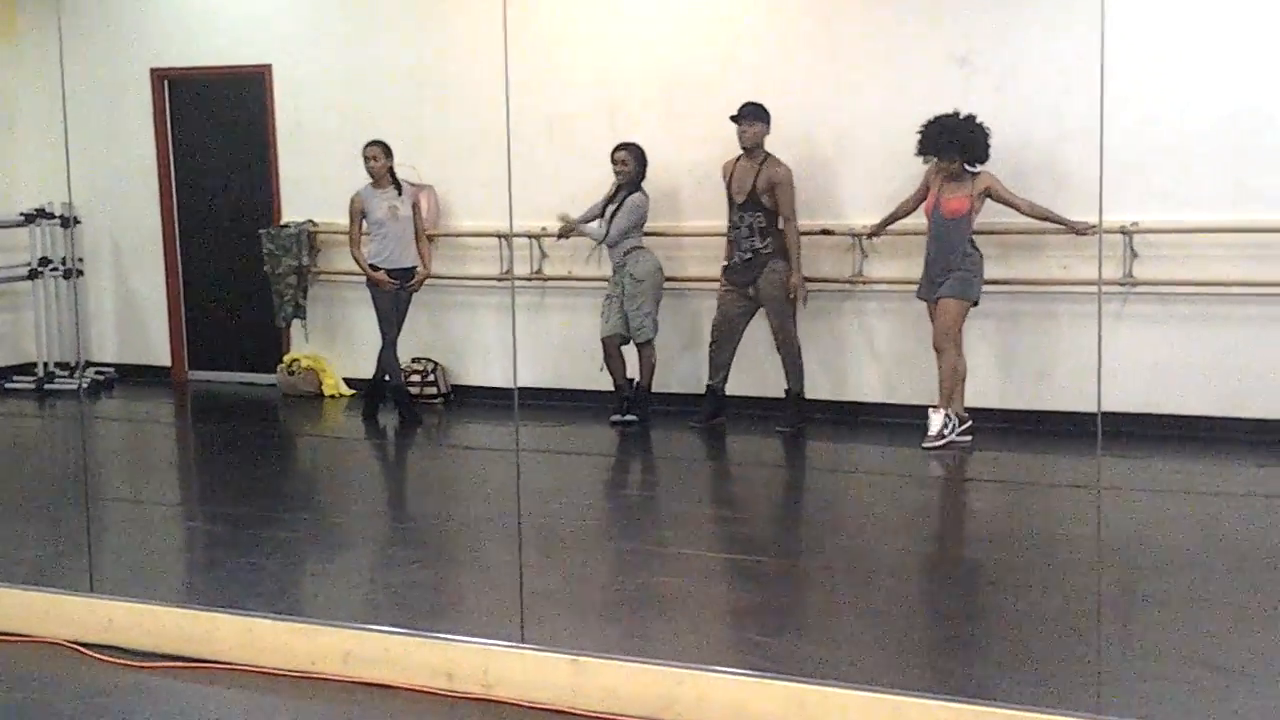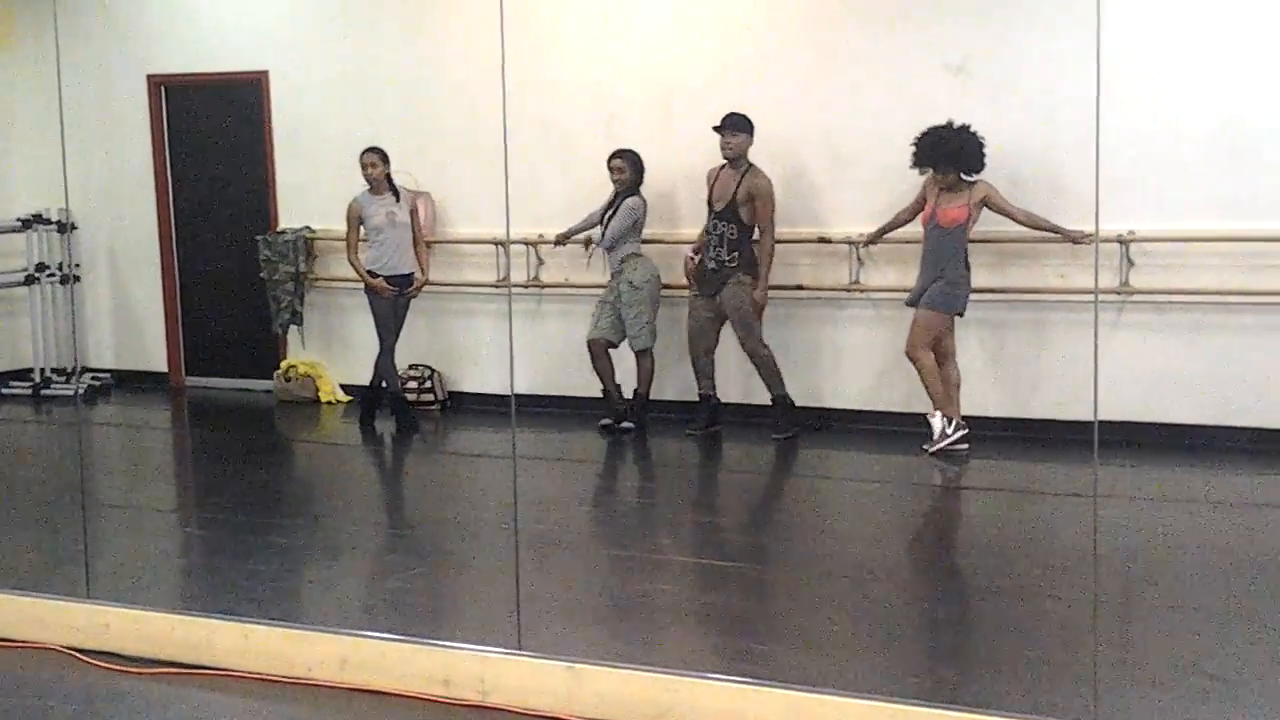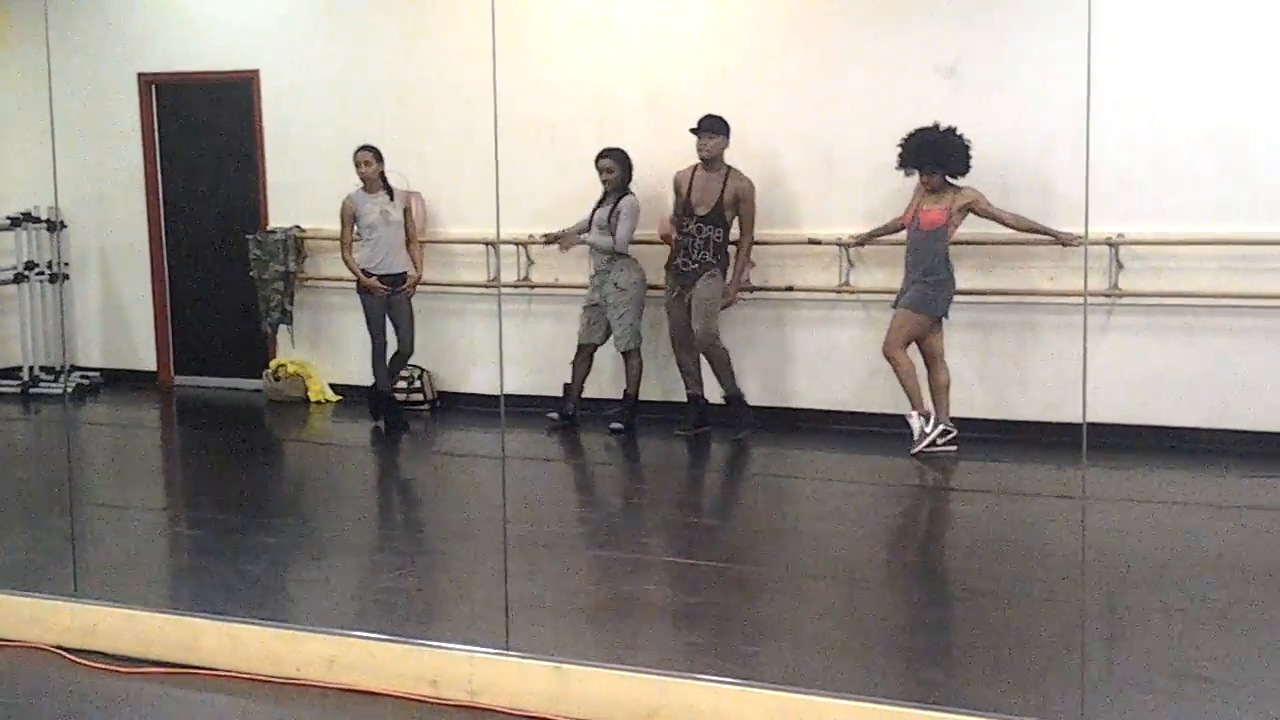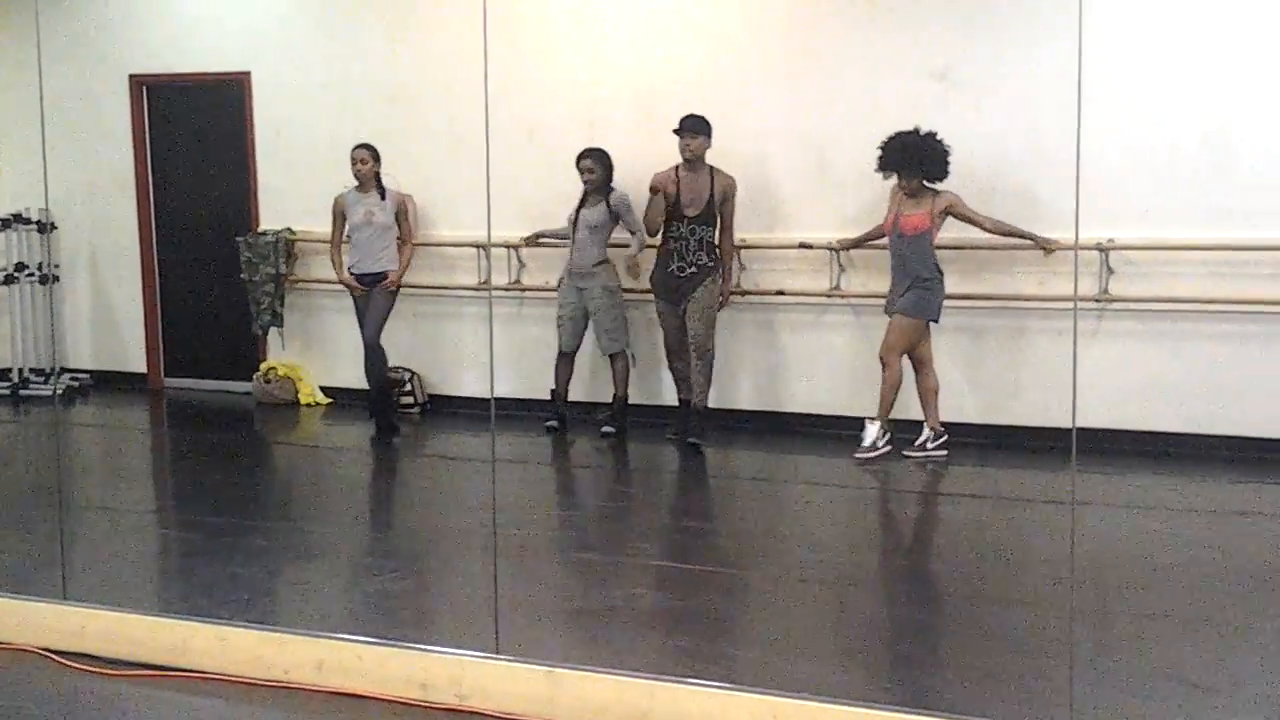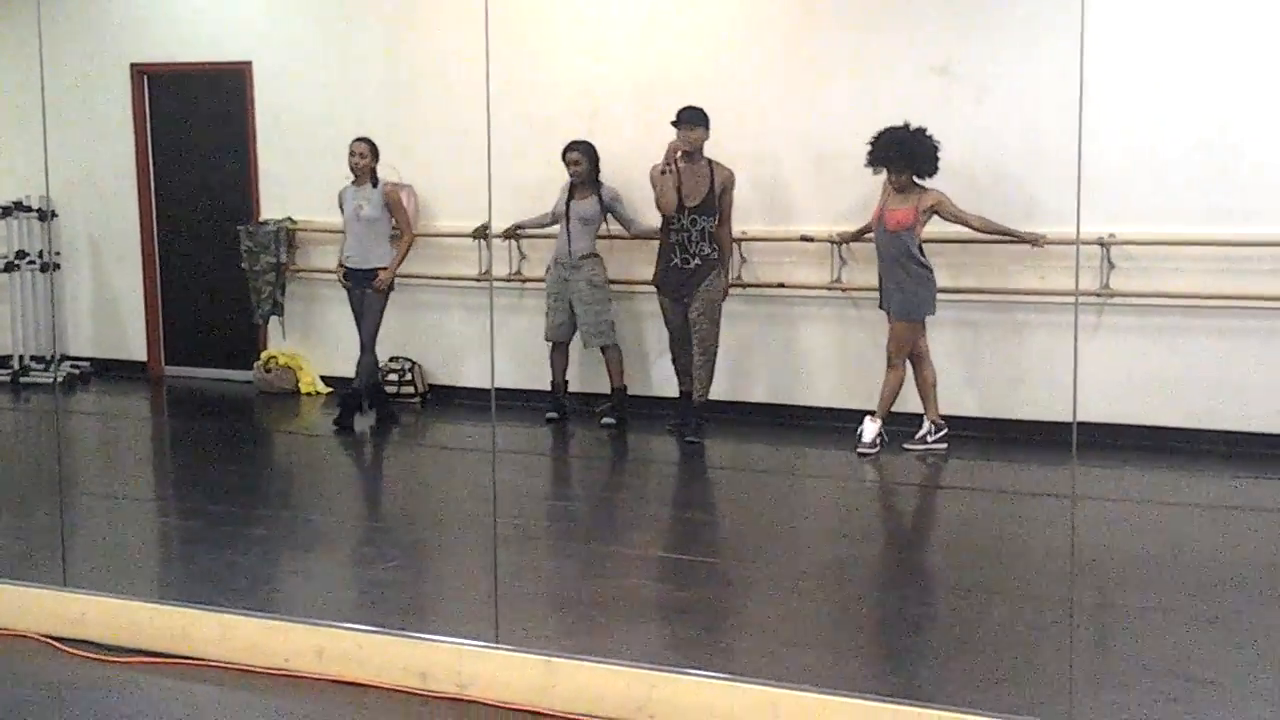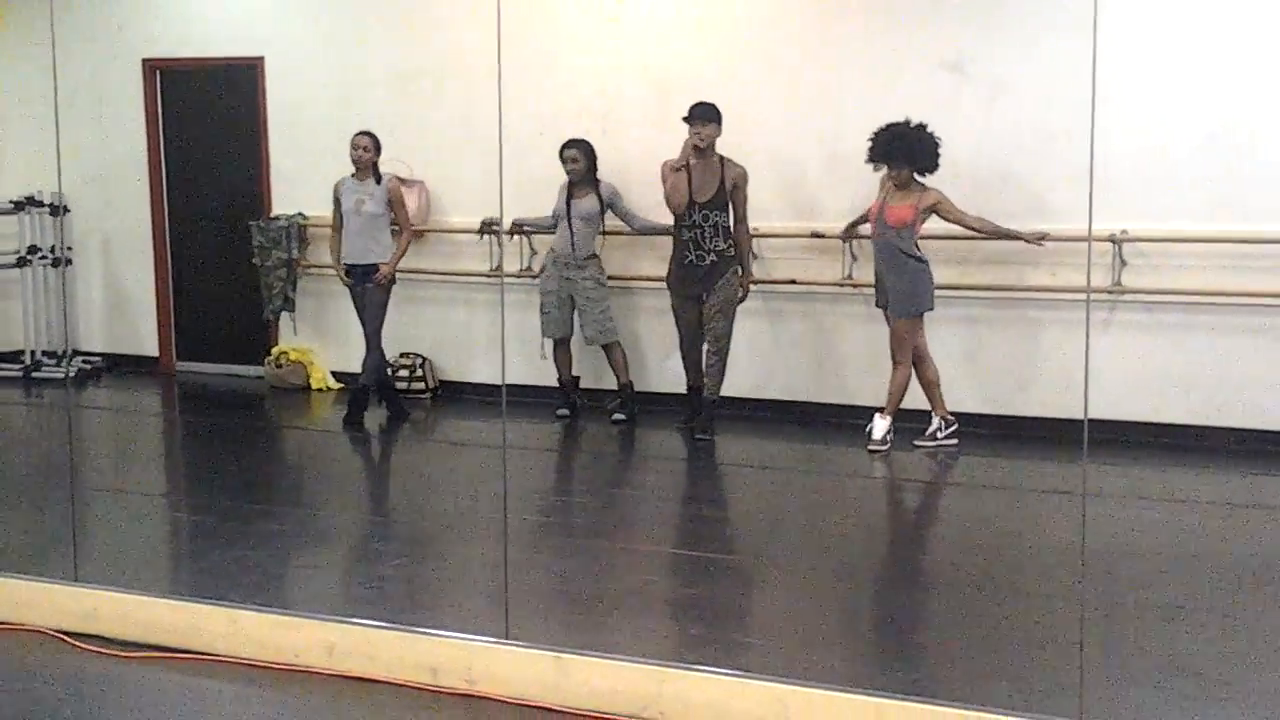
dt=0.3s
person 1, frame 1
left shoulder: (981, 181)
right shoulder: (933, 175)
left elbow: (1022, 205)
right elbow: (912, 203)
left wrist: (1068, 223)
right wrist: (881, 225)
left hip: (962, 270)
right hip: (934, 271)
left knee: (943, 342)
right knee: (950, 346)
left ankle: (941, 417)
right ankle: (958, 419)
person 1, frame 2
left shoulder: (979, 191)
right shoulder: (931, 186)
left elbow: (1018, 215)
right elbow: (909, 212)
left wrist: (1064, 232)
right wrist: (878, 233)
left hip: (950, 281)
right hip: (929, 279)
left knee: (916, 349)
right knee: (944, 355)
left ankle: (944, 420)
right ankle: (954, 425)
person 1, frame 3
left shoulder: (963, 197)
right shoulder: (920, 191)
left elbow: (1006, 218)
right elbow: (904, 221)
left wrist: (1053, 233)
right wrist: (868, 236)
left hip: (933, 284)
right hip: (915, 283)
left knee: (893, 347)
right knee: (933, 357)
left ankle: (923, 419)
right ankle: (944, 429)
person 1, frame 4
left shoulder: (942, 201)
right shoulder: (897, 195)
left elbow: (985, 223)
left wrist: (1034, 238)
right wrist: (855, 242)
left hip: (923, 289)
right hip: (902, 288)
left knee: (889, 356)
right knee: (921, 362)
left ankle: (878, 430)
right ankle: (934, 434)
person 1, frame 5
left shoulder: (929, 199)
right shoulder: (887, 188)
left elbow: (972, 221)
left wrist: (1019, 235)
right wrist: (855, 234)
left hip: (912, 285)
right hip: (892, 285)
left knee: (896, 359)
right knee: (918, 356)
left ankle: (874, 425)
right ankle: (935, 426)
person 1, frame 6
left shoulder: (928, 197)
right shoulder: (885, 184)
left elbow: (970, 222)
left wrist: (1019, 235)
right wrist: (853, 226)
left hip: (909, 281)
right hip: (887, 281)
left knee: (902, 357)
right knee: (918, 354)
left ankle: (884, 422)
right ankle: (943, 422)
person 2, frame 1
left shoulder: (777, 171)
right shoulder: (729, 168)
left elbow: (789, 222)
left wrist: (795, 271)
right wrist: (727, 262)
left hip: (770, 264)
right hip: (738, 265)
left knee: (784, 335)
right knee: (721, 333)
left ankle: (795, 403)
right ankle: (714, 400)
person 2, frame 2
left shoulder: (758, 183)
right shoulder: (713, 175)
left elbow: (767, 236)
left wrist: (761, 285)
right wrist: (694, 252)
left hip: (736, 274)
right hip: (706, 272)
left knee: (752, 344)
right knee: (698, 343)
left ankle: (784, 408)
right ankle: (708, 408)
person 2, frame 3
left shoulder: (740, 185)
right shoulder: (682, 178)
left elbow: (746, 235)
left wrist: (736, 281)
right wrist: (666, 228)
left hip: (711, 270)
right hip: (677, 269)
left knee: (706, 335)
right knee: (682, 341)
left ankle: (735, 400)
right ankle: (697, 408)
person 2, frame 4
left shoulder: (724, 183)
right shoulder: (663, 180)
left elbow: (726, 234)
right elbow: (651, 231)
left wrist: (727, 278)
right wrist: (655, 196)
left hip: (703, 275)
right hip: (667, 275)
left knee: (701, 344)
right knee: (675, 347)
left ankle: (697, 417)
right ankle: (686, 410)
person 2, frame 5
left shoulder: (722, 175)
right shoulder: (661, 170)
left elbow: (724, 226)
right elbow: (667, 209)
left wrist: (726, 272)
right wrist: (669, 164)
left hip: (707, 270)
right hip: (670, 268)
left knee: (704, 342)
right knee: (679, 341)
left ankle: (697, 413)
right ankle: (685, 402)
person 2, frame 6
left shoulder: (735, 172)
right shoulder: (672, 167)
left elbow: (740, 224)
right elbow: (677, 206)
left wrist: (746, 270)
right wrist: (683, 161)
left hip: (722, 267)
right hip: (684, 265)
left knee: (717, 340)
right knee: (689, 339)
left ankle: (708, 409)
right ankle: (695, 398)
person 3, frame 1
left shoulder: (409, 193)
right shoulder: (361, 199)
left elbow: (421, 236)
right elbow: (354, 245)
left wrist: (425, 268)
right wrist: (371, 273)
left hip: (407, 273)
right hip: (381, 274)
left knee: (391, 338)
right knee: (390, 338)
left ankle: (374, 395)
right ankle: (404, 402)
person 3, frame 2
left shoulder: (407, 199)
right shoulder: (358, 205)
left elbow: (419, 241)
right elbow: (351, 252)
left wrist: (423, 274)
right wrist: (369, 280)
left hip: (405, 279)
right hip: (379, 281)
left knee: (388, 344)
right knee: (387, 344)
left ankle: (371, 400)
right ankle: (400, 407)
person 3, frame 3
left shoulder: (400, 198)
right shoulder: (352, 203)
left elbow: (412, 240)
right elbow: (346, 249)
left wrist: (417, 271)
right wrist: (362, 278)
left hip: (400, 279)
right hip: (371, 280)
left knee: (406, 347)
right knee: (379, 343)
left ankle: (381, 389)
right ankle: (391, 409)
person 3, frame 4
left shoulder: (395, 200)
right shoulder: (343, 201)
left elbow: (407, 241)
right elbow: (335, 246)
left wrist: (399, 272)
right wrist: (342, 276)
left hip: (385, 278)
right hip: (358, 280)
left knee: (371, 337)
right knee: (368, 345)
left ankle: (386, 390)
right ankle: (382, 413)
person 3, frame 5
left shoulder: (386, 192)
right shoulder: (344, 194)
left elbow: (407, 235)
left wrist: (391, 270)
right wrist: (340, 266)
left hip: (377, 275)
right hip: (353, 275)
left knee: (366, 341)
right knee: (366, 341)
left ankle: (350, 404)
right ankle: (381, 405)
person 3, frame 6
left shoulder: (388, 187)
right shoulder: (341, 187)
left elbow: (406, 232)
right elbow: (336, 231)
left wrist: (391, 265)
right wrist: (337, 263)
left hip: (378, 271)
right hip: (353, 270)
left knee: (372, 336)
right knee: (371, 337)
left ankle: (358, 402)
right ankle: (392, 400)
person 4, frame 1
left shoulder: (636, 199)
right shoulder: (617, 190)
left elbow: (609, 236)
right elbow: (599, 208)
left wrist: (577, 227)
right wrist: (574, 225)
left hip: (639, 268)
right hip: (620, 272)
left knee: (643, 338)
right knee: (609, 339)
left ankle: (641, 401)
right ankle: (624, 397)
person 4, frame 2
left shoulder: (633, 203)
right shoulder: (618, 198)
left elbow: (606, 240)
right elbow: (598, 216)
left wrist: (589, 238)
right wrist: (568, 233)
left hip: (636, 275)
right hip: (618, 278)
left knee: (641, 345)
right knee: (596, 342)
left ankle: (638, 408)
right ankle: (615, 404)
person 4, frame 3
left shoulder: (628, 202)
right shoulder: (606, 198)
left elbow: (620, 243)
right elbow: (591, 225)
left wrist: (581, 238)
right wrist: (562, 233)
left hip: (622, 276)
right hip: (600, 276)
left knee: (628, 344)
right knee: (585, 343)
left ankle: (629, 408)
right ankle: (570, 405)
person 4, frame 4
left shoulder: (617, 199)
right shoulder: (584, 198)
left elbow: (639, 234)
left wrist: (632, 255)
right wrist: (543, 233)
left hip: (599, 279)
right hip: (571, 278)
left knee: (615, 346)
right knee: (566, 346)
left ankle: (618, 410)
right ankle: (559, 407)
person 4, frame 5
left shoulder: (606, 194)
right shoulder: (567, 189)
left elbow: (632, 226)
right elbow: (552, 217)
left wrist: (659, 231)
right wrist: (519, 225)
left hip: (587, 271)
right hip: (558, 270)
left knee: (604, 336)
right knee: (558, 336)
left ankle: (618, 400)
right ankle: (559, 397)
person 4, frame 6
left shoulder: (605, 190)
right shoulder: (564, 189)
left elbow: (634, 222)
left wrist: (668, 228)
right wrist: (523, 222)
left hip: (587, 270)
right hip: (554, 267)
left knee: (605, 334)
right knee: (560, 334)
left ankle: (626, 394)
right ankle: (568, 393)
